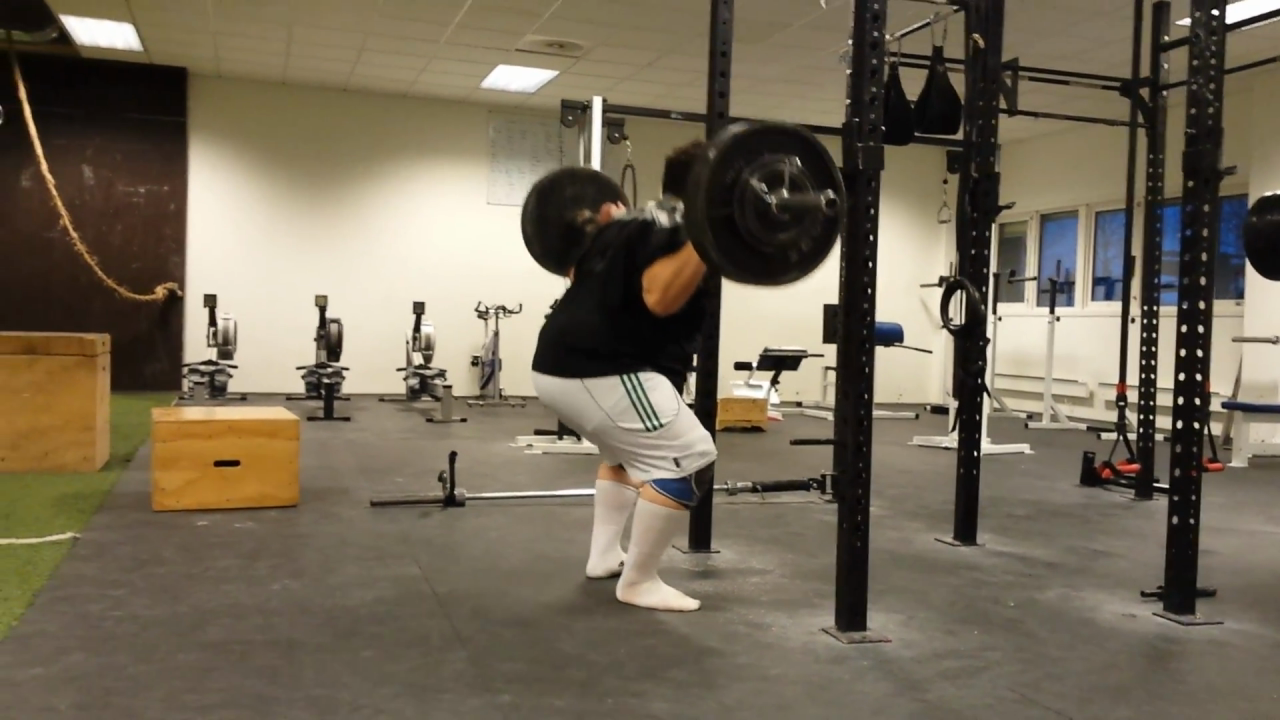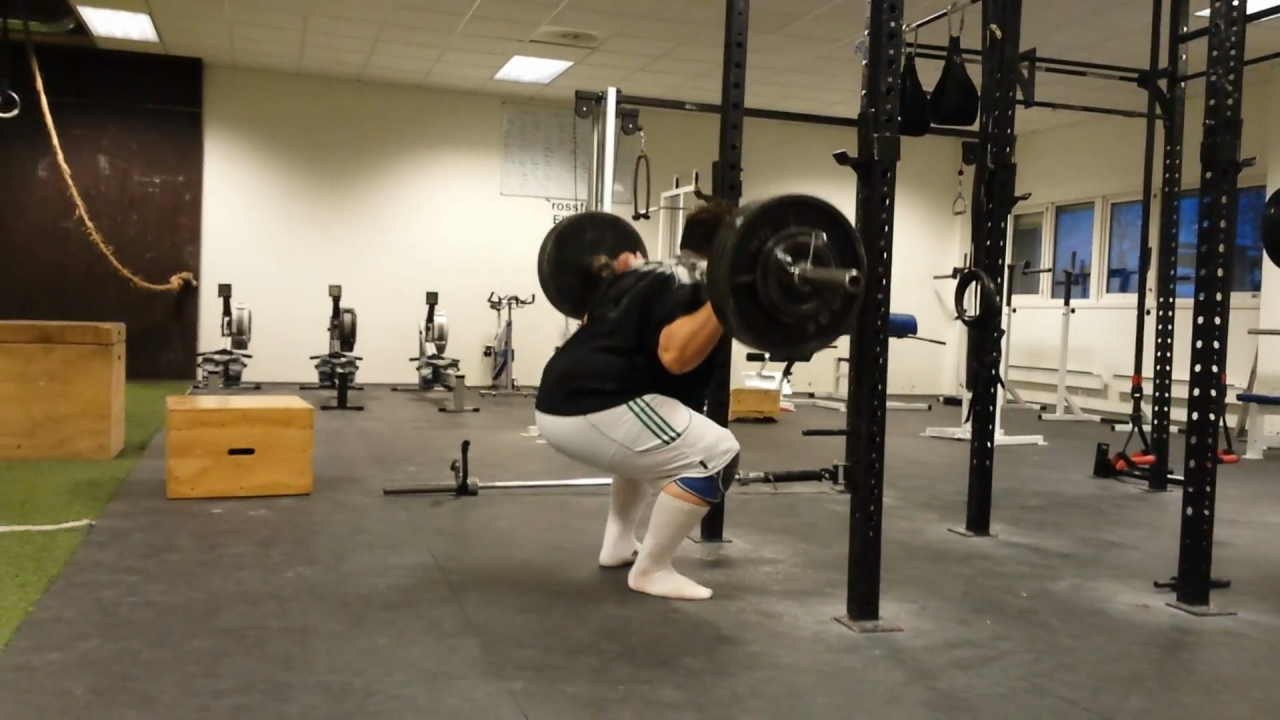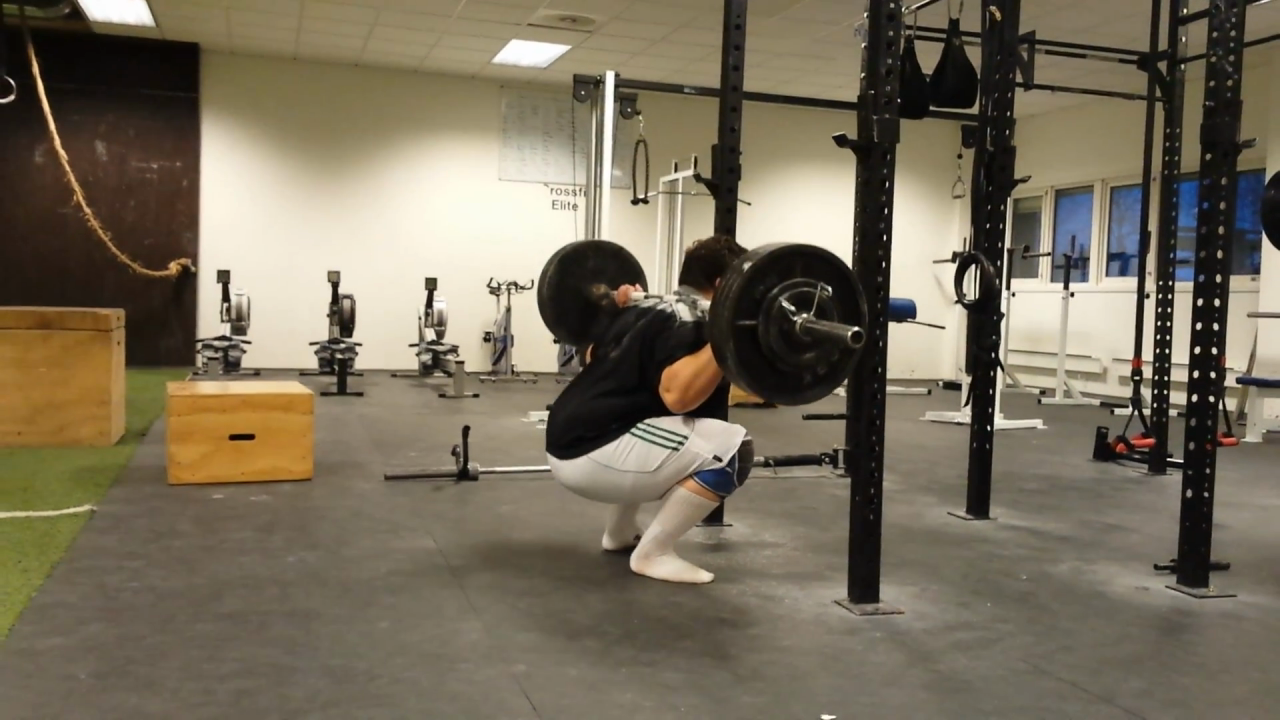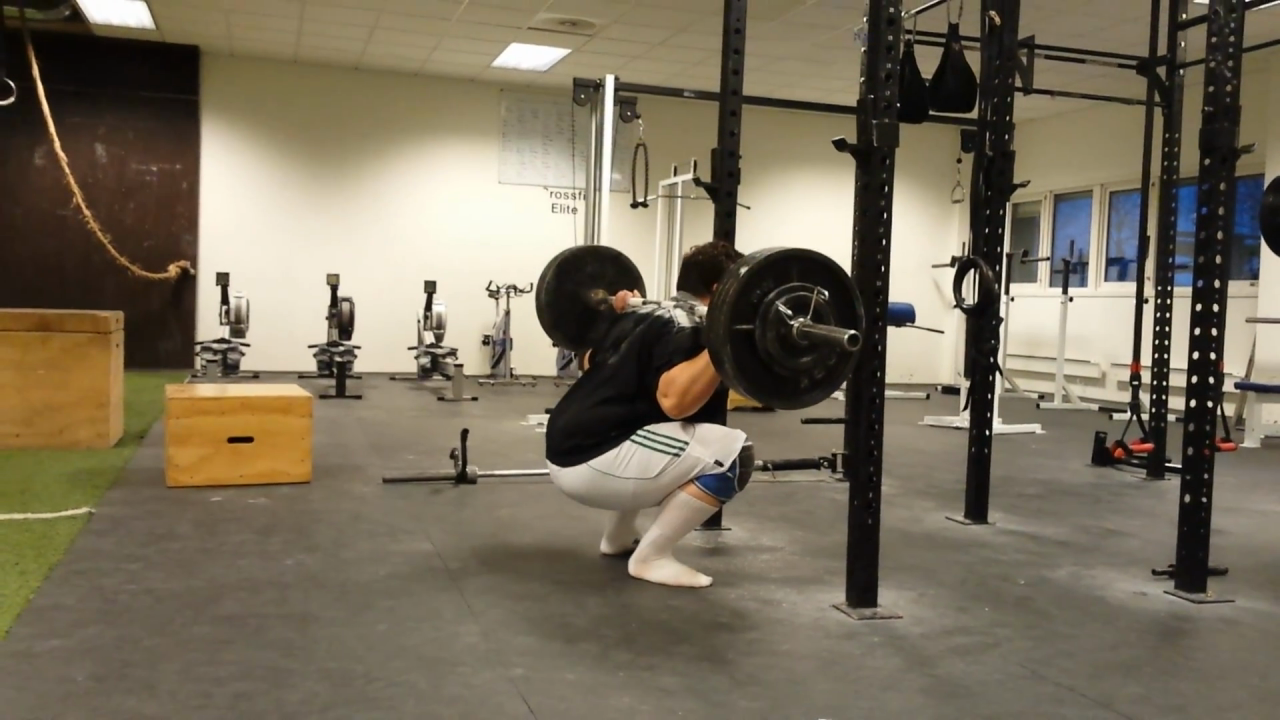
dt=0.4s
person 1, frame 1
left shoulder: (626, 224)
right shoulder: (677, 233)
left elbow: (579, 277)
right elbow: (660, 297)
left wrist: (599, 228)
left hip: (557, 366)
right hip: (598, 370)
left knee: (629, 452)
right knee: (686, 460)
left ankle: (604, 555)
right ankle: (639, 581)
person 1, frame 2
left shoulder: (644, 274)
right shoulder: (693, 289)
left elbow: (593, 323)
right elbow: (676, 355)
left wrist: (618, 274)
left hip: (557, 405)
right hip: (591, 409)
left knee: (649, 450)
right knee: (715, 456)
left ankle: (618, 546)
right ankle: (651, 570)
person 1, frame 3
left shoulder: (644, 310)
right shoulder: (689, 326)
left elbow: (593, 359)
right elbow: (678, 396)
left wrist: (620, 310)
left hip: (567, 443)
right hip: (595, 453)
right knee: (731, 450)
left ankle: (621, 531)
right ankle: (653, 554)
person 1, frame 4
left shoulder: (641, 314)
right shoulder: (687, 331)
left elbow: (590, 364)
right elbow: (674, 401)
left wrist: (617, 315)
left hip: (568, 452)
right hip: (596, 462)
right knee: (733, 455)
left ankle: (620, 535)
right ankle: (651, 557)
